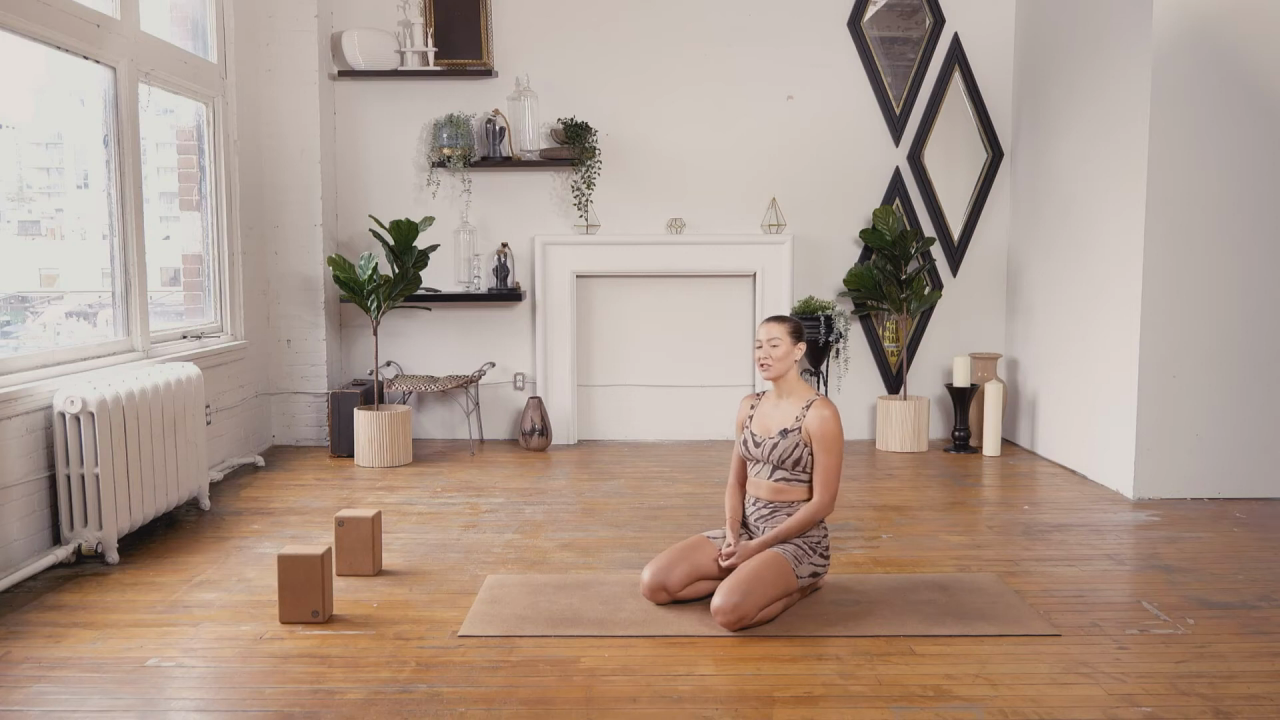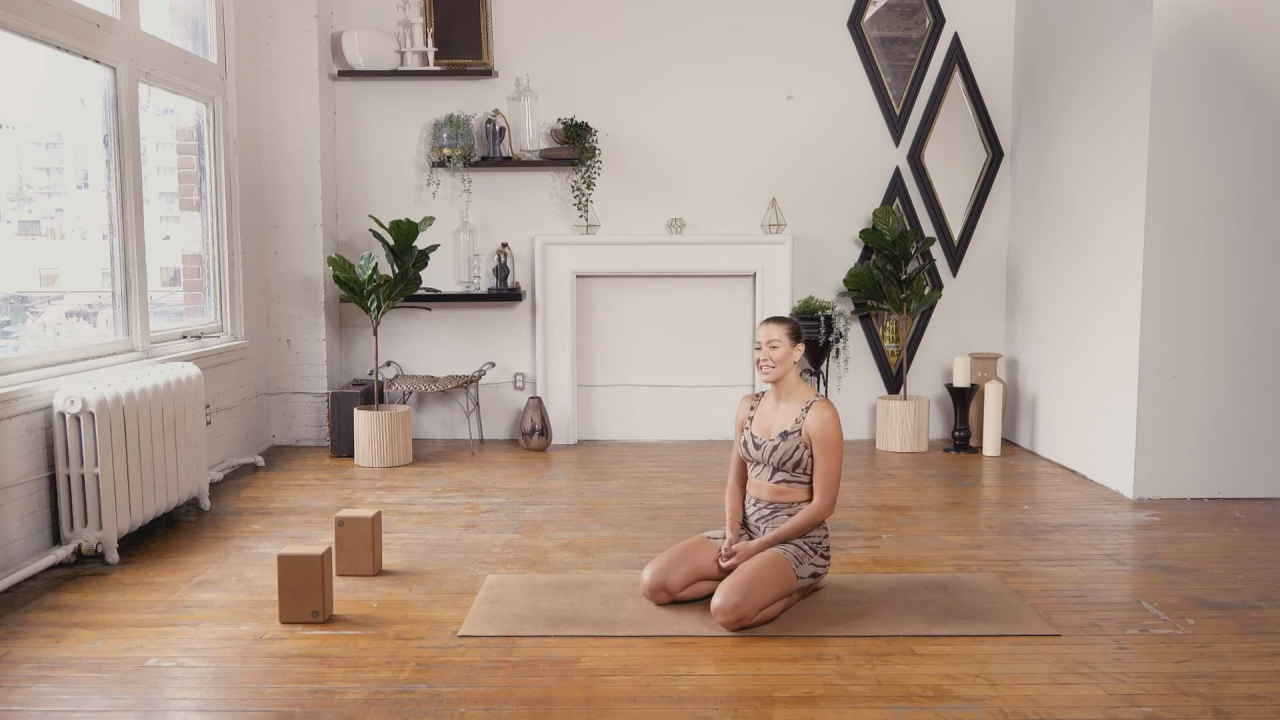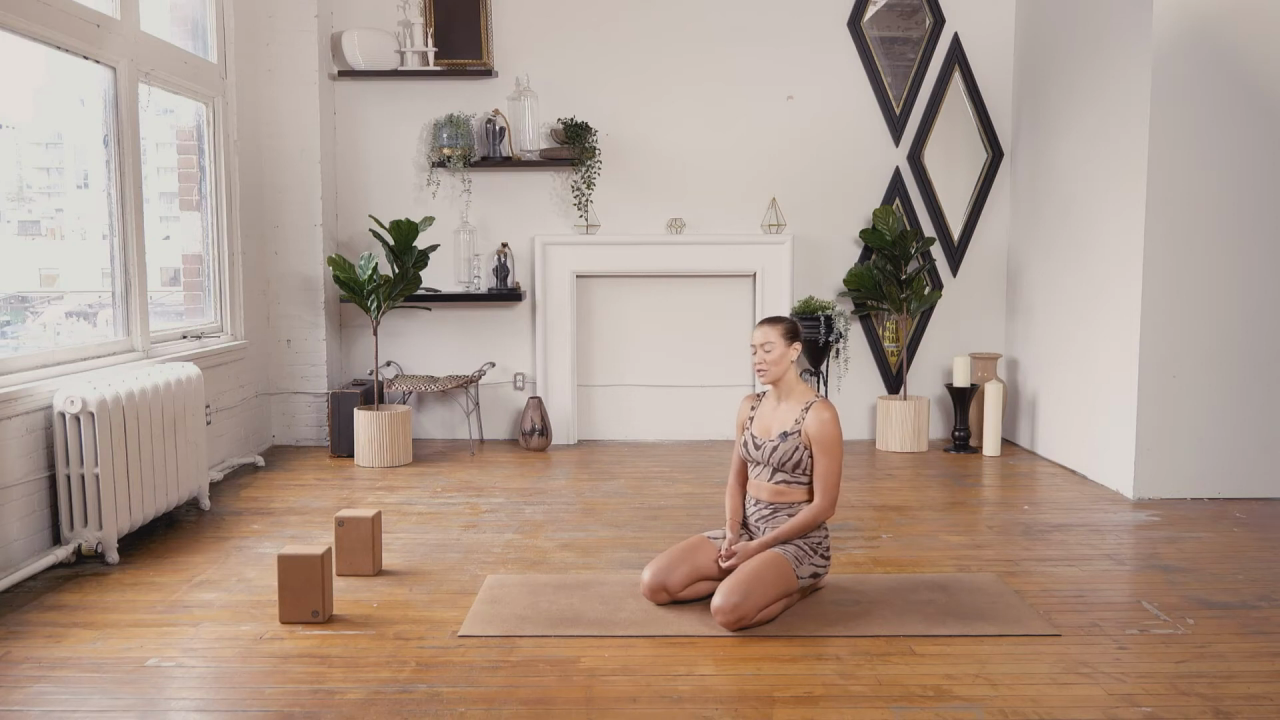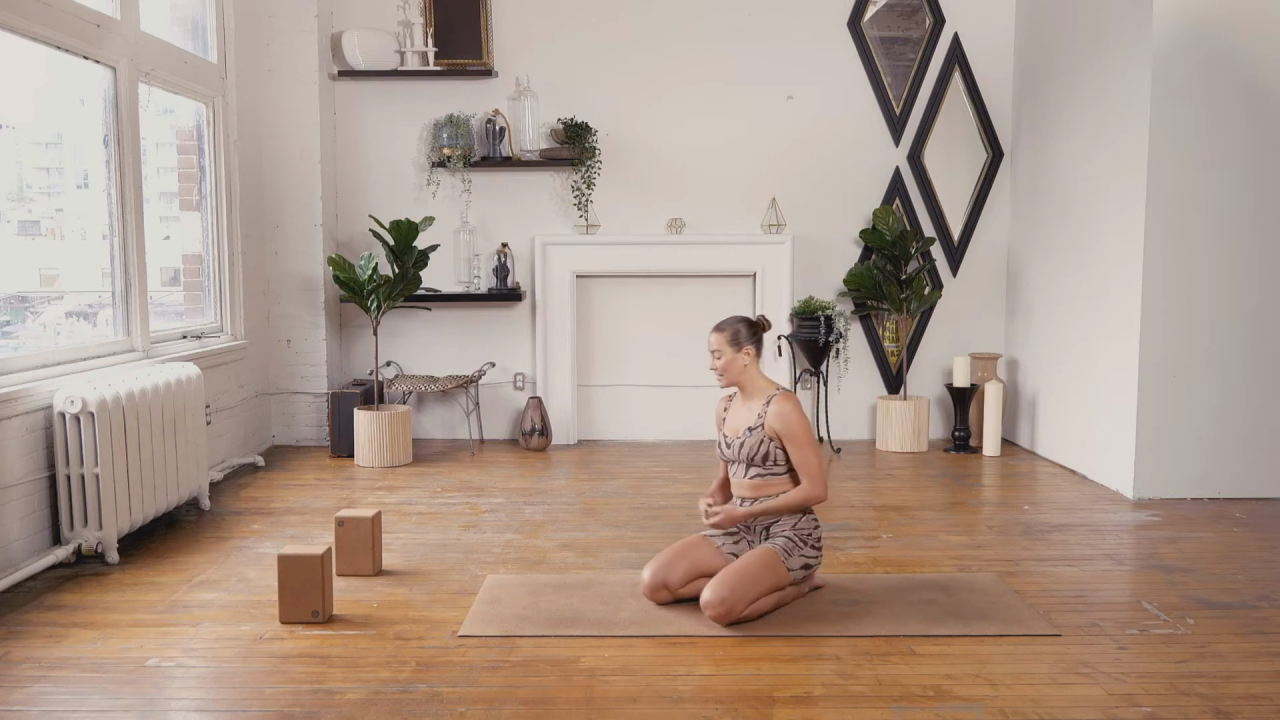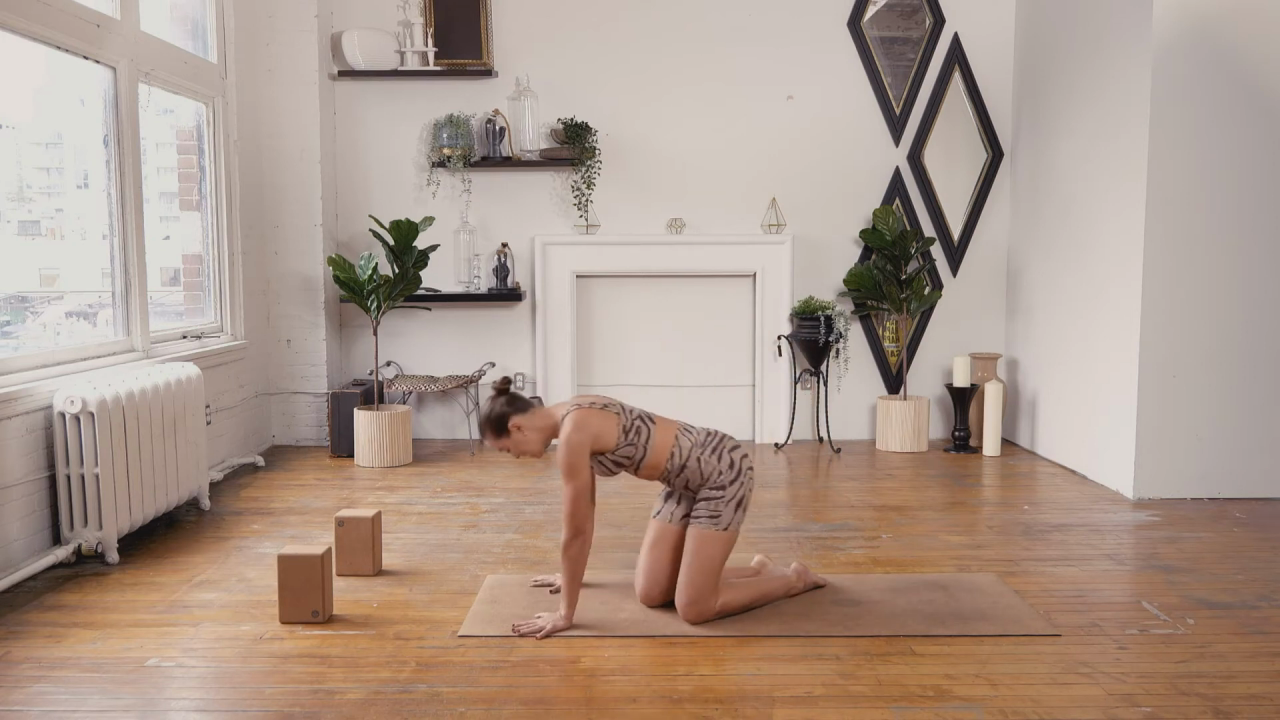
dt=1s
person 1, frame 1
left shoulder: (819, 413)
right shoulder: (749, 406)
left elbow: (823, 502)
left wrist: (757, 546)
right wrist: (732, 531)
left hip: (796, 537)
right hip: (746, 527)
left knee: (728, 609)
right knee: (653, 583)
left ankle: (799, 584)
right ankle: (750, 576)
person 1, frame 2
left shoulder: (820, 414)
right shoulder: (748, 406)
left elbow: (823, 504)
left wrist: (757, 546)
right wrist: (732, 532)
left hip: (796, 538)
right hip: (746, 527)
left knee: (727, 609)
right knee: (653, 583)
left ankle: (799, 585)
right ankle: (753, 578)
person 1, frame 3
left shoulder: (819, 415)
right shoulder: (749, 406)
left elbow: (824, 505)
left wrist: (756, 547)
right wrist: (732, 532)
left hip: (797, 539)
right hip: (747, 527)
left knee: (727, 609)
right knee: (653, 584)
left ankle: (800, 585)
right ankle: (755, 578)
person 1, frame 4
left shoulder: (782, 406)
right shoulder: (726, 406)
left elbow: (816, 491)
left wrist: (743, 513)
right wrist: (710, 500)
left hip: (790, 535)
right hip: (743, 532)
left knee: (717, 606)
right knee: (654, 583)
left ankle: (796, 584)
right ankle: (748, 576)
person 1, frame 5
left shoulder: (573, 433)
right shoulder: (570, 420)
left elbow: (575, 532)
right elbow: (586, 511)
left wrist: (567, 612)
right wrist: (573, 576)
left hip: (721, 471)
right hip: (687, 477)
left knee: (695, 609)
right knee: (651, 594)
left ankle: (796, 579)
right ankle: (757, 570)
